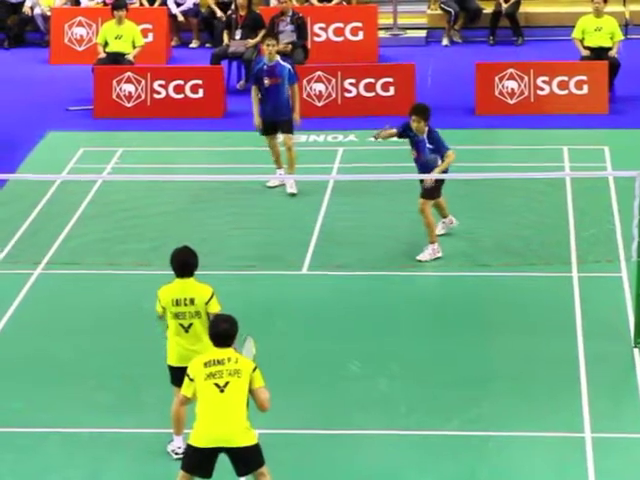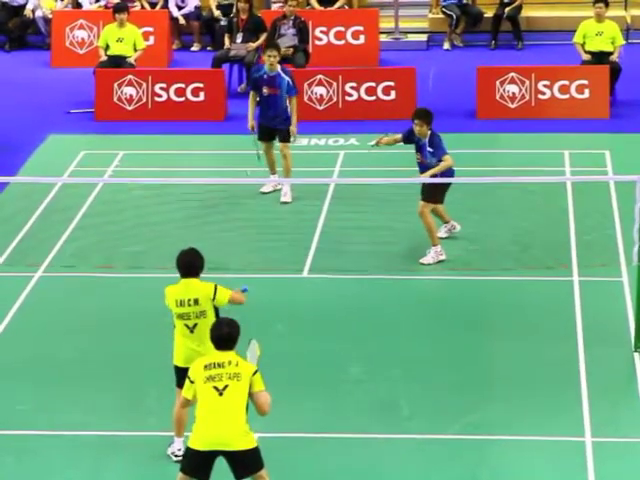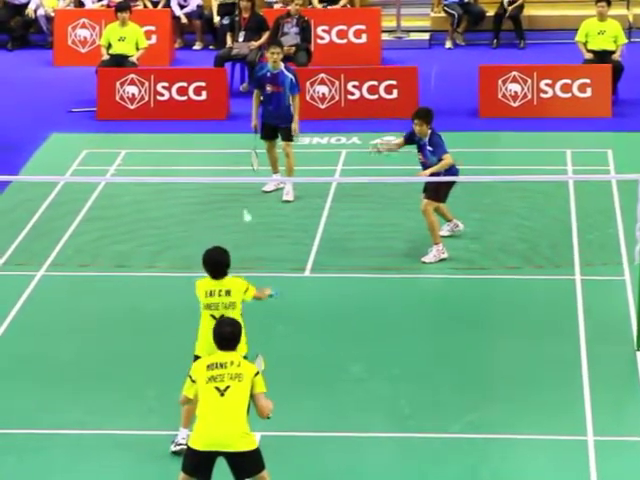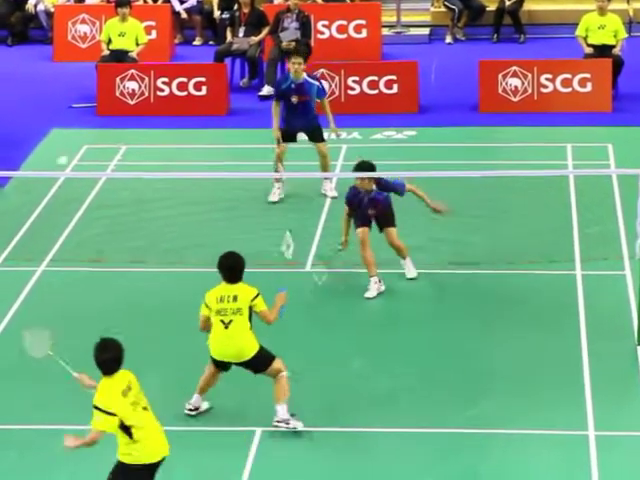
dt=1s
person 1, frame 1
left shoulder: (164, 292)
right shoulder: (205, 291)
left elbow: (160, 315)
left hip: (177, 355)
right hip: (204, 353)
left knee: (179, 398)
left ankle: (178, 443)
person 1, frame 2
left shoulder: (170, 292)
right shoulder: (209, 289)
right elbow: (241, 299)
right wrist: (234, 291)
left hip: (183, 356)
right hip: (211, 355)
left knee: (181, 400)
left ankle: (178, 445)
person 1, frame 3
left shoulder: (200, 286)
right shoulder: (239, 285)
right elbow: (258, 295)
right wrist: (266, 292)
left hip: (205, 351)
left ankle: (182, 437)
person 1, frame 4
left shoulder: (211, 295)
right shoulder: (251, 293)
left elbow: (203, 326)
right elbow: (270, 319)
right wrist: (279, 303)
left hip: (220, 348)
right hip: (246, 349)
left knee: (214, 369)
right knee: (280, 371)
left ankle: (194, 404)
right ankle: (282, 415)
person 2, frame 1
left shoulder: (286, 66)
right shoulder: (258, 66)
left elbow: (294, 88)
right elbow: (255, 91)
left wrist: (296, 111)
right wrist: (256, 115)
left hip: (285, 112)
right hip: (267, 113)
left knee: (288, 144)
right knee: (272, 143)
left ankle: (291, 179)
right ankle: (280, 174)
person 2, frame 2
left shoulder: (286, 75)
right shoulder: (257, 73)
left elbow: (292, 99)
right elbow: (253, 95)
left wrist: (293, 123)
right wrist: (251, 118)
left hip: (283, 120)
right hip: (264, 119)
left knee: (284, 150)
right knee: (267, 149)
left ankle: (286, 187)
right ankle: (274, 180)
person 2, frame 3
left shoulder: (289, 74)
right shoulder: (261, 71)
left elbow: (295, 97)
right elbow: (257, 94)
left wrist: (296, 120)
right wrist: (254, 117)
left hip: (285, 118)
right hip: (268, 118)
left knee: (287, 149)
right knee: (270, 147)
left ankle: (289, 185)
right ankle: (276, 178)
person 2, frame 4
left shoulder: (314, 82)
right shoulder: (282, 83)
left elbow: (324, 101)
right elbow: (276, 104)
left wrist: (331, 122)
right wrist: (276, 127)
left hip: (311, 122)
right hip: (289, 123)
left knee: (323, 152)
right knee: (279, 152)
left ankle: (327, 184)
right ankle: (278, 186)
person 3, frame 1
left shoulder: (196, 364)
right shoulder: (247, 365)
left elbow: (182, 402)
right elbow: (264, 405)
right wrist: (264, 391)
left hip: (204, 436)
right hip: (239, 435)
person 3, frame 2
left shoulder: (197, 366)
right shoulder: (248, 368)
left elbow: (183, 404)
right elbow: (263, 409)
right wrist: (267, 396)
left hip: (203, 438)
right hip: (238, 439)
person 3, frame 3
left shoulder: (199, 366)
right shoulder: (250, 369)
left elbow: (185, 400)
right elbow: (264, 412)
right wrist: (270, 405)
left hip: (203, 439)
right hip: (239, 439)
person 3, frame 4
left shoulder: (103, 399)
right shoulder: (128, 377)
left elbow: (94, 438)
left wrist: (75, 443)
right wrist: (93, 385)
left hip: (140, 455)
right hip: (156, 445)
person 4, frame 1
left shoulder: (433, 136)
right shoulder: (409, 127)
left elbow: (451, 157)
right elbow: (392, 132)
left wrist: (434, 173)
right wrist: (382, 135)
left hip: (435, 174)
right hip: (424, 172)
left knee: (423, 207)
right knee: (434, 198)
left ankle: (434, 248)
right ankle: (447, 220)
person 4, frame 2
left shoulder: (434, 141)
right shoulder: (413, 133)
left elbow: (449, 162)
right elbow: (396, 139)
left wrist: (428, 173)
right wrist: (384, 141)
left hip: (441, 177)
right hip: (431, 177)
left knee: (423, 209)
right knee: (430, 203)
left ankle: (437, 251)
right ankle: (450, 225)
person 4, frame 3
left shoulder: (435, 139)
right shoulder: (413, 134)
left elbow: (449, 160)
right elbow: (399, 144)
left wrist: (428, 171)
right wrist: (386, 146)
left hip: (446, 176)
right hip: (429, 176)
left knee: (427, 207)
right knee: (431, 203)
left ankle: (439, 249)
right ankle: (454, 224)
person 4, frame 4
left shoulder: (383, 184)
right shoulder: (352, 192)
left elbow: (410, 188)
right elbow: (349, 211)
left wrist: (431, 204)
right wrist: (345, 236)
left hip: (383, 209)
right hip: (363, 214)
left knee: (394, 242)
right knee: (363, 239)
left ankle: (406, 261)
right ankle: (375, 281)
